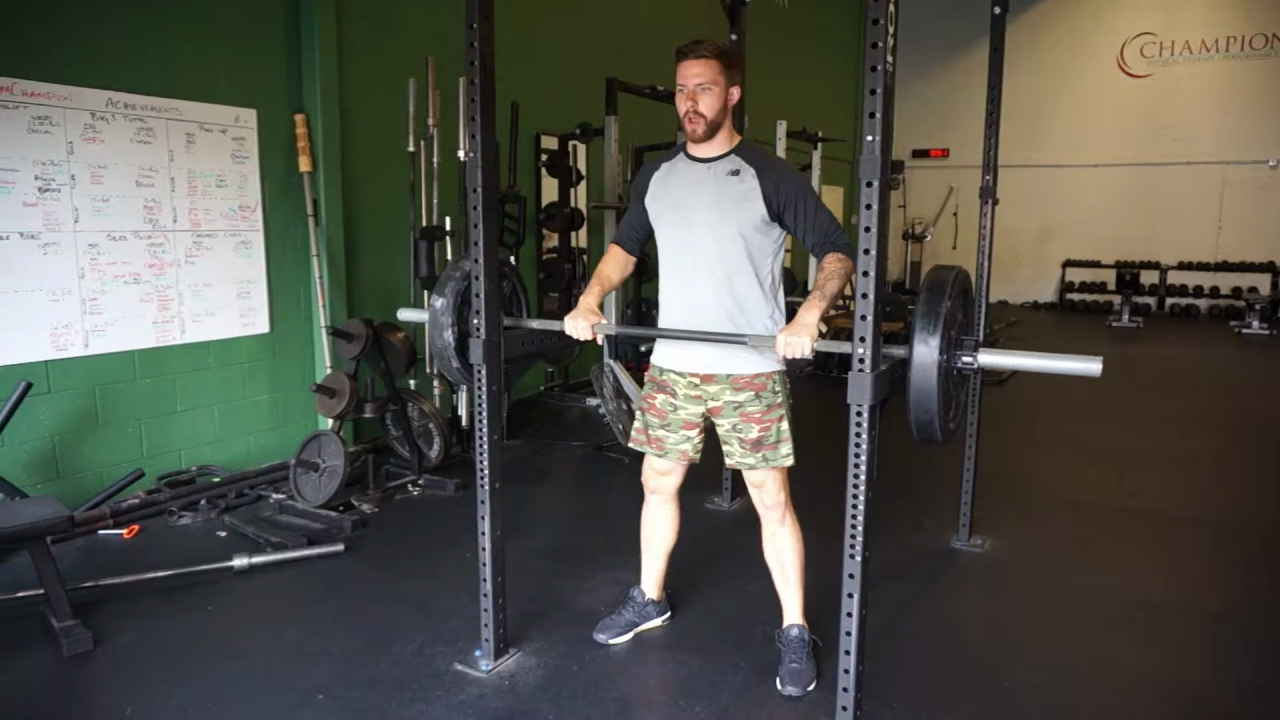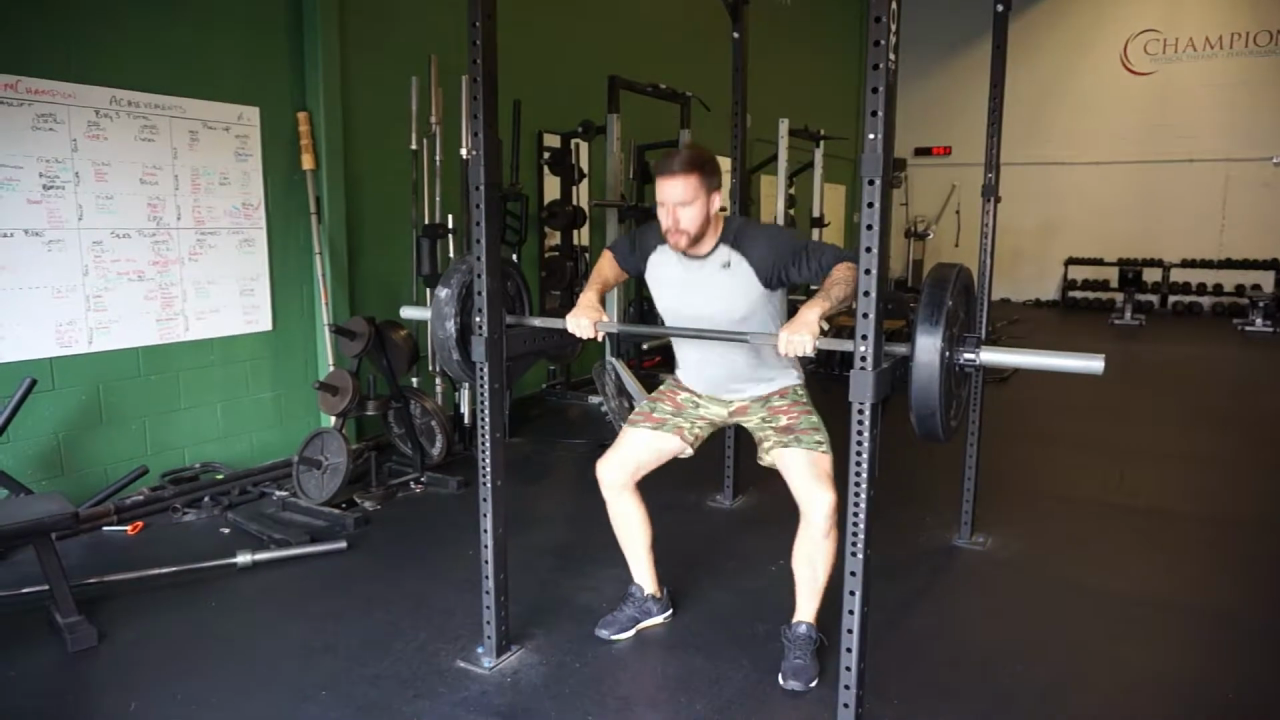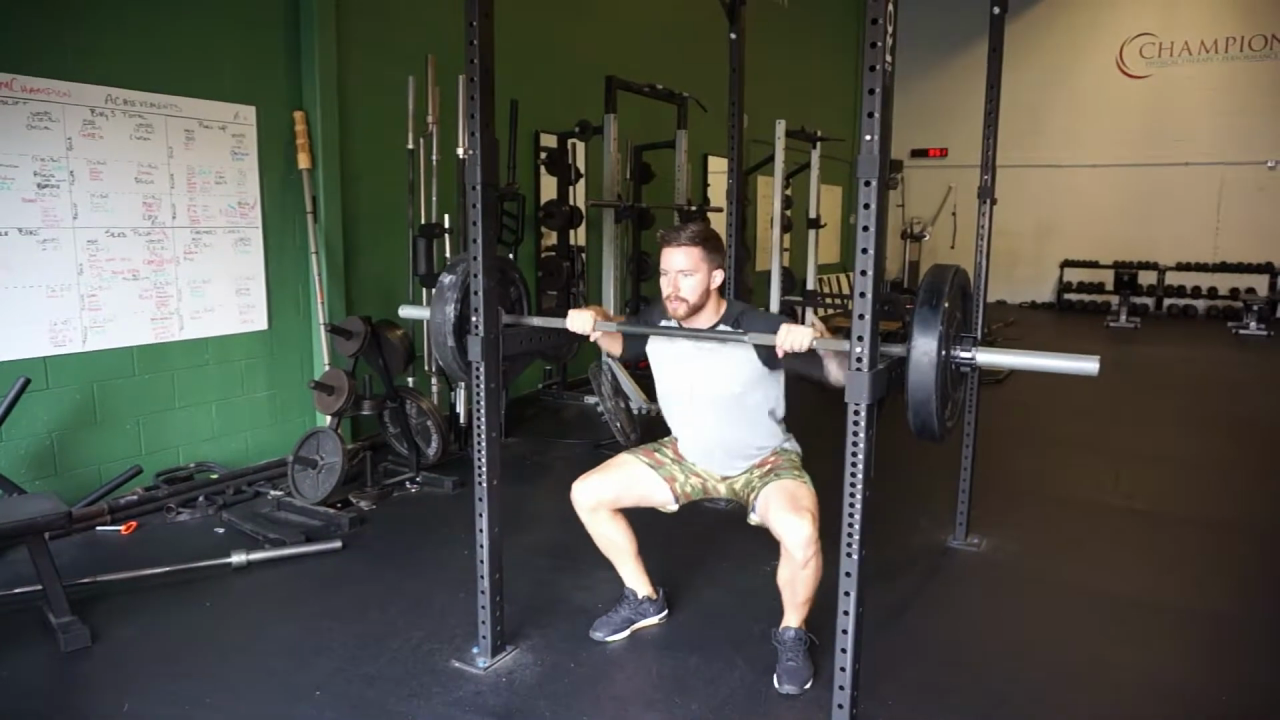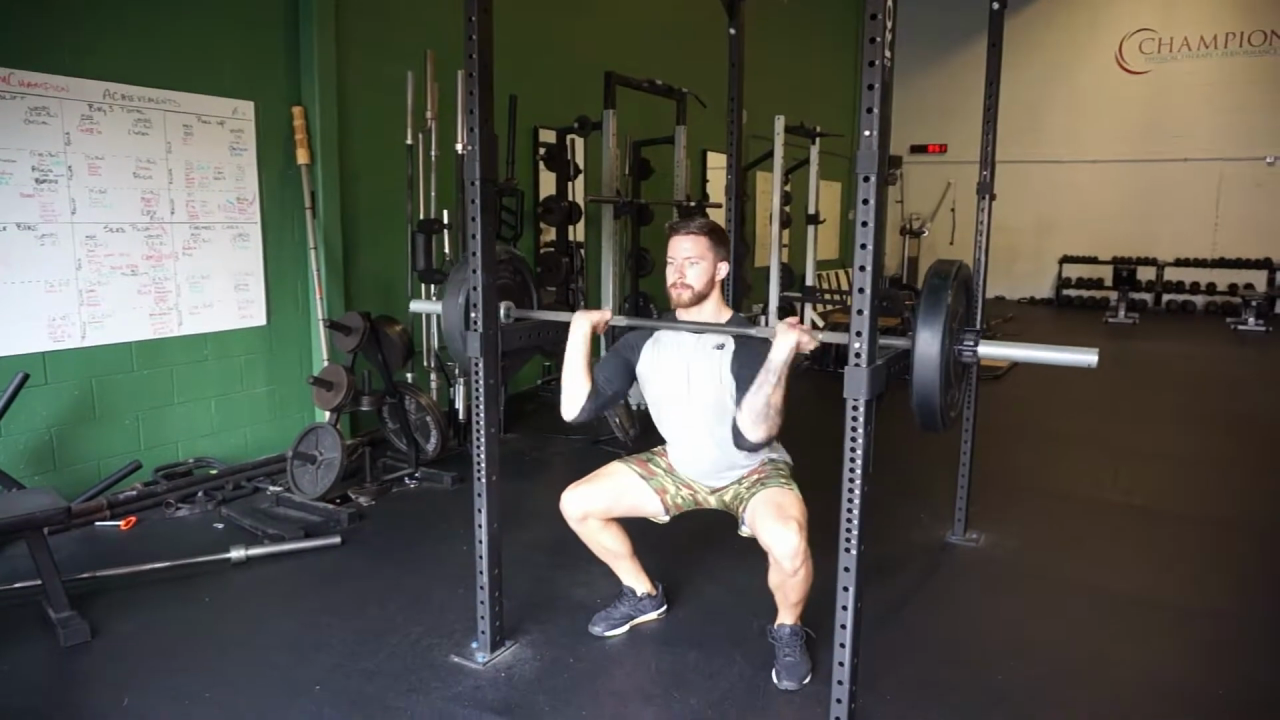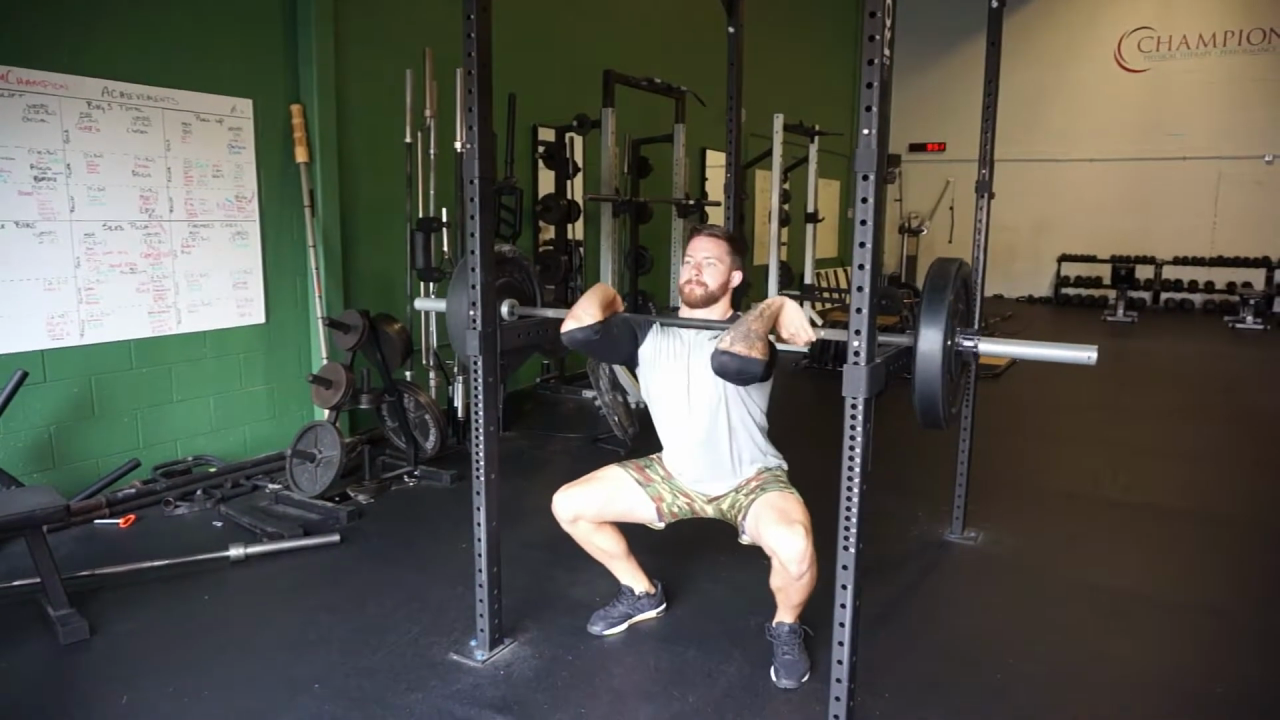
dt=0.5s
person 1, frame 1
left shoulder: (768, 174)
right shoulder: (657, 174)
left elbow: (836, 249)
right elbow: (625, 244)
left wrist: (809, 315)
right wrist: (590, 299)
left hip: (751, 369)
right hip: (672, 363)
left knee: (772, 499)
right knee: (658, 484)
left ankle: (795, 633)
right ankle: (649, 600)
person 1, frame 2
left shoulder: (761, 246)
right shoulder: (651, 245)
left elbow: (846, 265)
right elbow: (614, 256)
left wrist: (812, 311)
right wrist: (589, 298)
left hip: (771, 388)
right hip: (693, 386)
left knee: (820, 503)
right knee: (612, 471)
left ankle: (802, 632)
right ankle: (648, 596)
person 1, frame 3
left shoulder: (759, 330)
right shoulder: (656, 324)
left elbow: (843, 373)
right elbow: (621, 345)
left wrist: (814, 341)
right wrist: (596, 322)
left hip: (763, 460)
right hip: (687, 455)
left knee: (799, 533)
right knee: (587, 495)
left ankle: (792, 634)
right ankle: (644, 599)
person 1, frame 4
left shoulder: (748, 345)
right shoulder: (642, 341)
left elbow: (752, 436)
right elbow: (575, 410)
left wrist: (783, 351)
right wrist: (580, 330)
left hip: (751, 473)
right hip: (678, 467)
left knee: (787, 543)
right knee: (576, 504)
left ankle: (787, 631)
right ankle: (643, 595)
person 1, frame 5
left shoulder: (748, 338)
right shoulder: (650, 334)
left elbow: (730, 360)
right elbow: (577, 331)
left wrist: (775, 307)
right wrist: (605, 293)
left hip: (750, 479)
right hip: (675, 475)
left knee: (794, 547)
right knee: (568, 506)
left ankle: (786, 629)
right ankle: (642, 594)
